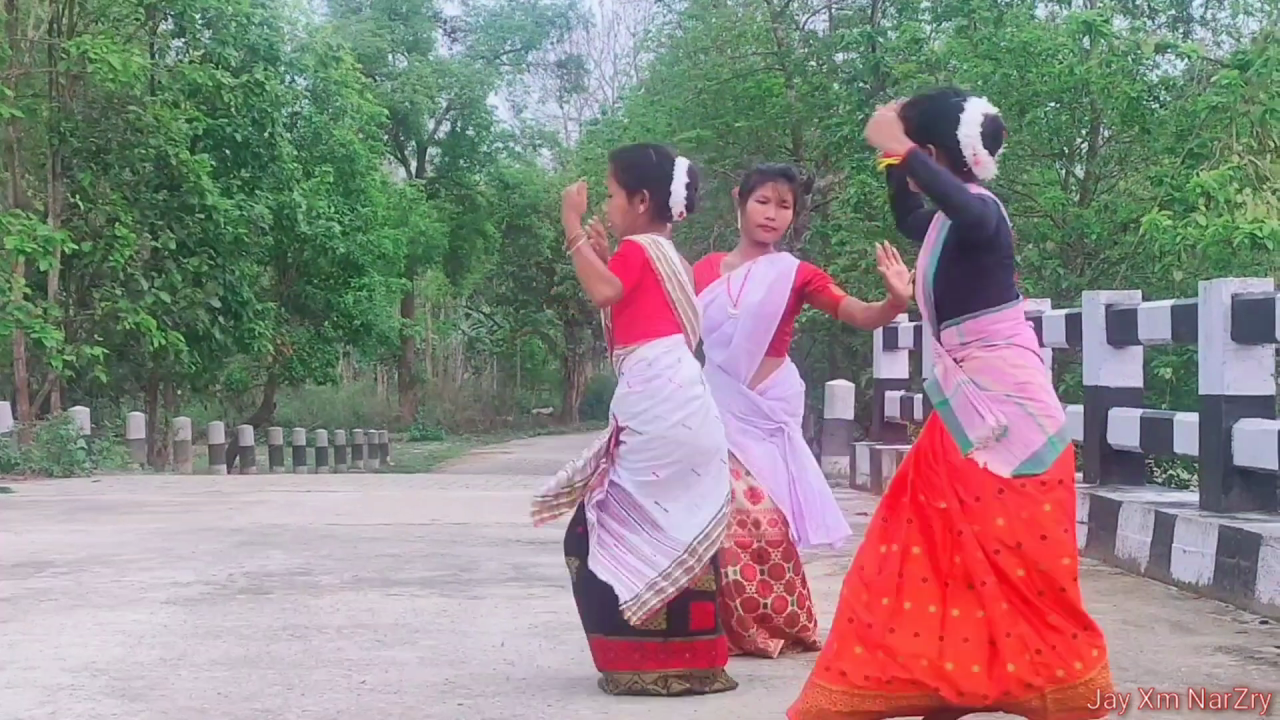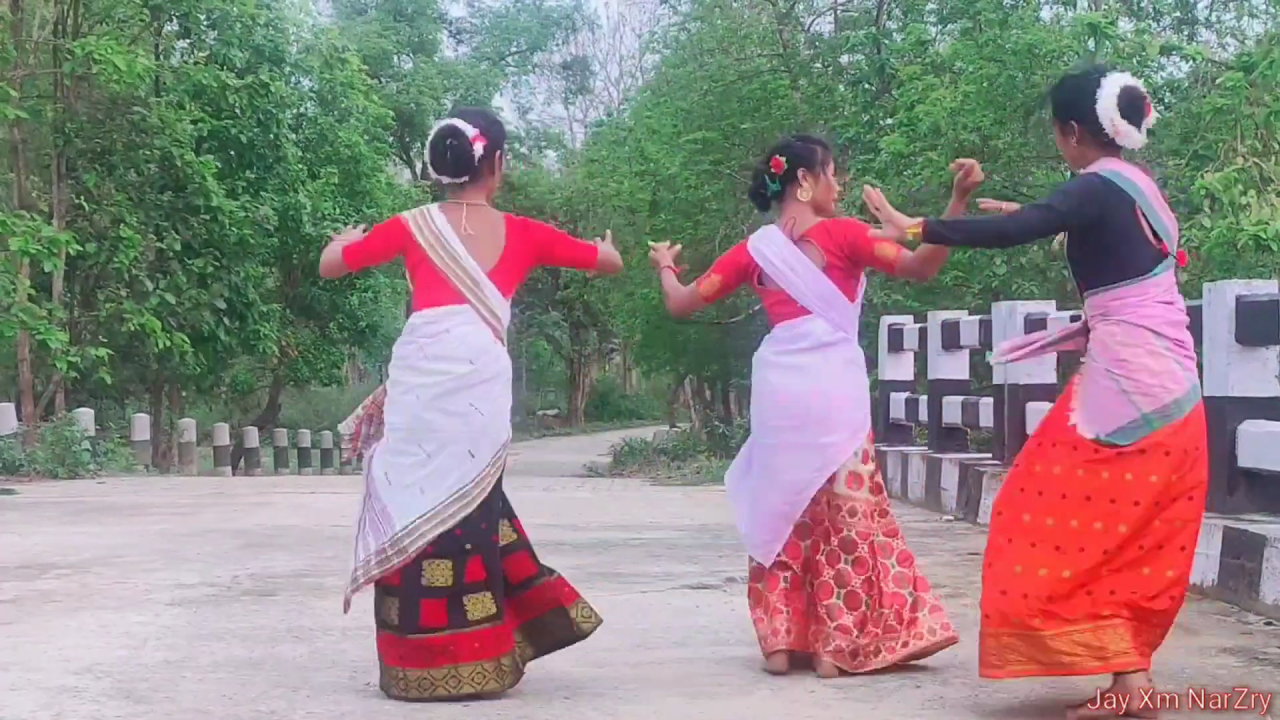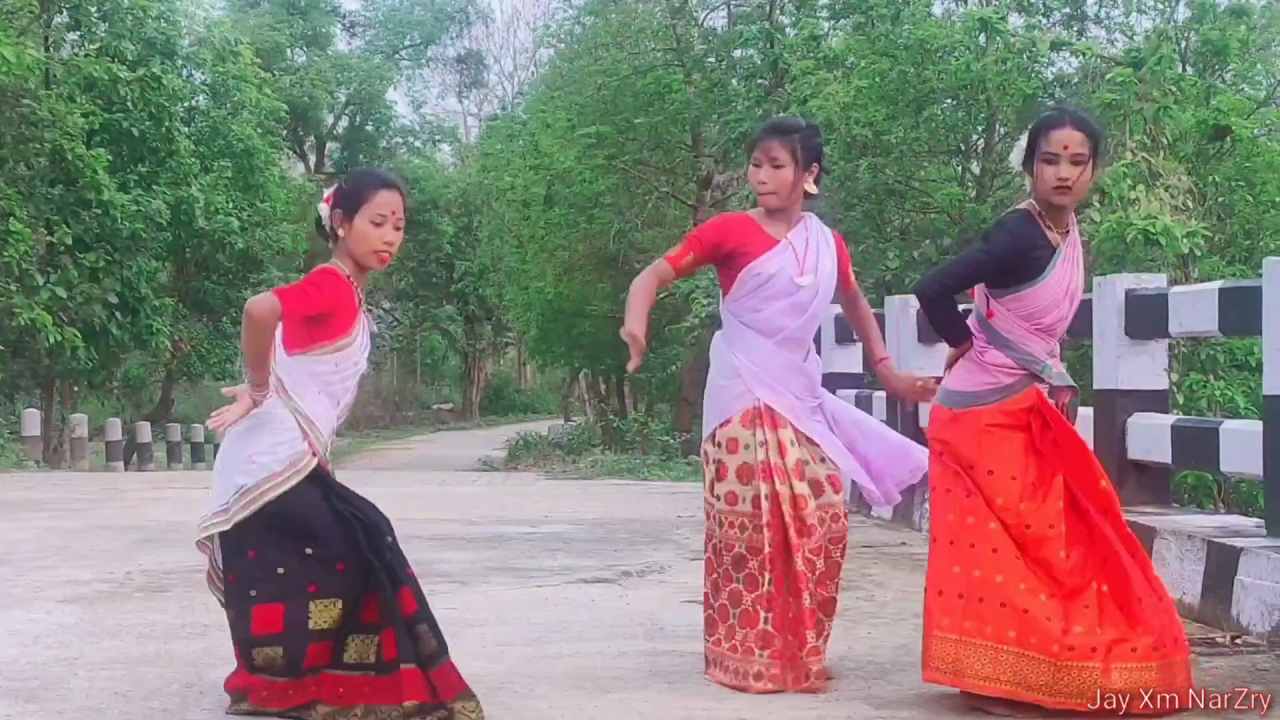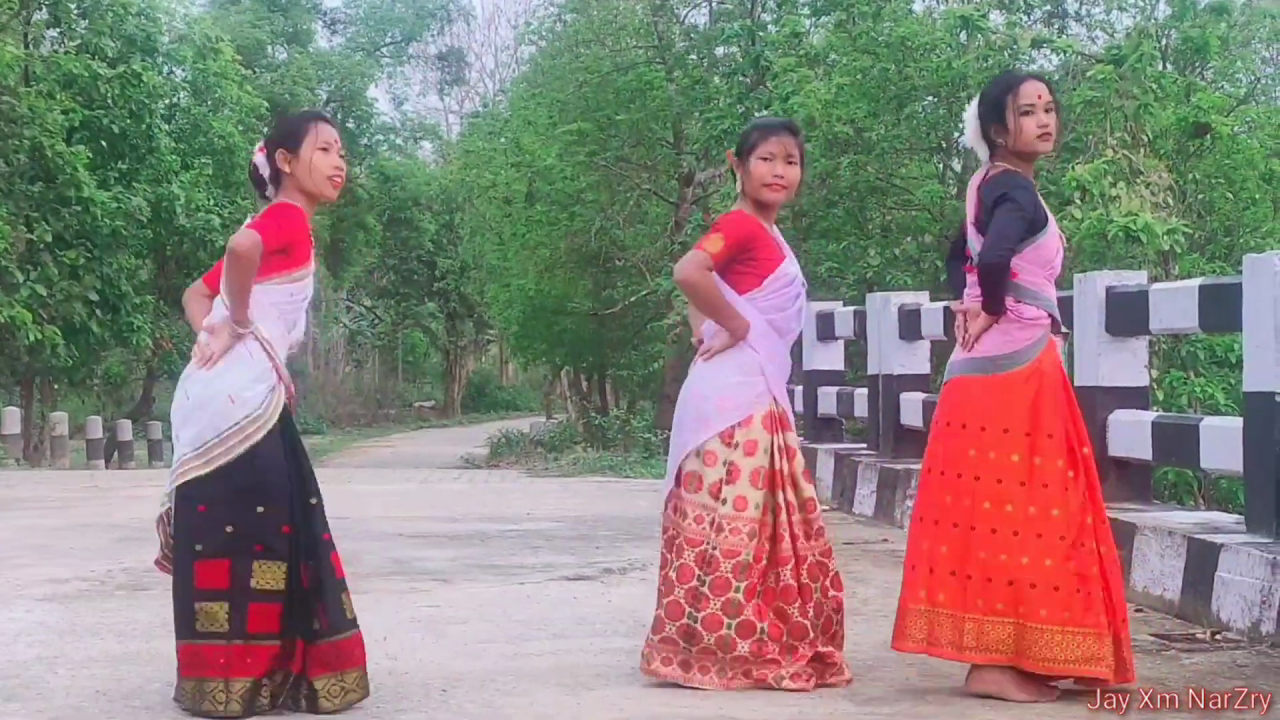
dt=1s
person 1, frame 1
left shoulder: (977, 215)
right shoulder: (944, 218)
left elbow: (963, 209)
right elbow: (909, 217)
left wrist: (901, 149)
right wrist: (895, 162)
left hip: (1008, 416)
right hip: (970, 414)
left knee: (1025, 570)
right knee: (927, 551)
person 1, frame 2
left shoulder: (1096, 188)
right shoulder: (1136, 183)
left elbow: (1021, 229)
left wrist: (918, 229)
right wrist: (1023, 212)
left hip: (1128, 384)
right hip: (1164, 384)
left knee: (1076, 529)
right knee: (1131, 538)
person 1, frame 3
left shoulder: (1068, 229)
right shoulder: (1019, 234)
right elbow: (931, 293)
right wrist: (965, 348)
left hip: (1035, 405)
right hip: (989, 408)
left knee: (1062, 535)
right knee: (1003, 543)
person 1, frame 4
left shoulder: (993, 186)
right shoulder: (1015, 188)
left elbow: (963, 256)
right elbow: (995, 258)
right wrist: (992, 313)
left hip: (998, 368)
right hip: (1014, 366)
left knee: (1003, 509)
right knee: (1017, 510)
left ankle: (1001, 656)
right ankle: (994, 663)
person 2, frame 1
left shoulder: (635, 250)
right shoulder: (665, 256)
left elbow: (603, 293)
right elbow: (628, 319)
left wrist: (573, 229)
right wrist: (597, 249)
left hip: (656, 410)
right hip: (686, 413)
left knee: (610, 535)
right knee: (672, 537)
left ankle: (651, 663)
right ankle: (692, 662)
person 2, frame 2
left shoulder: (411, 225)
right shoulder: (521, 233)
left elbow: (330, 266)
right elbow: (606, 262)
left wrist: (344, 235)
right wrist: (609, 248)
left hip: (419, 381)
right hip: (480, 384)
left knee: (417, 513)
right knee: (467, 512)
left ankle: (422, 666)
right ankle: (471, 663)
person 2, frame 3
left shoulder: (346, 292)
right shoulder: (329, 283)
right elbow: (259, 307)
left wrist: (254, 393)
right wrist: (256, 390)
left hip: (295, 458)
right hip: (275, 461)
person 2, frame 4
left shoulder: (274, 230)
right shoulder: (287, 218)
left elbow: (197, 293)
right elbow: (240, 246)
left wrist: (213, 335)
right wrist: (235, 326)
left hip: (232, 398)
right hip: (242, 399)
left knee: (256, 535)
right knee: (252, 535)
person 3, frame 1
left shoulder: (796, 274)
right shoulder: (705, 269)
left elbow: (861, 315)
left wrist: (897, 298)
left hip: (769, 415)
right hip: (720, 416)
left knee: (769, 526)
right knee: (727, 529)
left ankle: (787, 626)
right ankle: (741, 629)
person 3, frame 2
left shoulder: (753, 248)
right shoulder: (841, 233)
left elbow: (681, 305)
right elbow: (919, 266)
left wrist: (664, 268)
right wrist: (959, 200)
left hip: (778, 389)
right hip: (834, 390)
left knee: (785, 518)
right knee: (848, 520)
left ankle: (782, 641)
right ankle: (838, 645)
person 3, frame 3
left shoulder: (828, 242)
right shoulder: (729, 230)
left elbow: (855, 305)
right elbow: (655, 274)
left wrist: (888, 372)
right wrist: (635, 319)
left hip: (800, 394)
right hip: (747, 395)
left knee: (821, 519)
right knee: (758, 526)
left ankle: (798, 654)
right ankle: (754, 658)
person 3, frame 4
left shoulder: (767, 235)
right shoulder: (738, 225)
left elbow: (706, 299)
right elbow: (688, 274)
left wrist: (711, 332)
right wrist: (734, 326)
left hip: (762, 401)
right hip: (733, 401)
left knee: (790, 526)
right knee: (728, 527)
left ankle: (778, 651)
right ankle: (707, 654)
